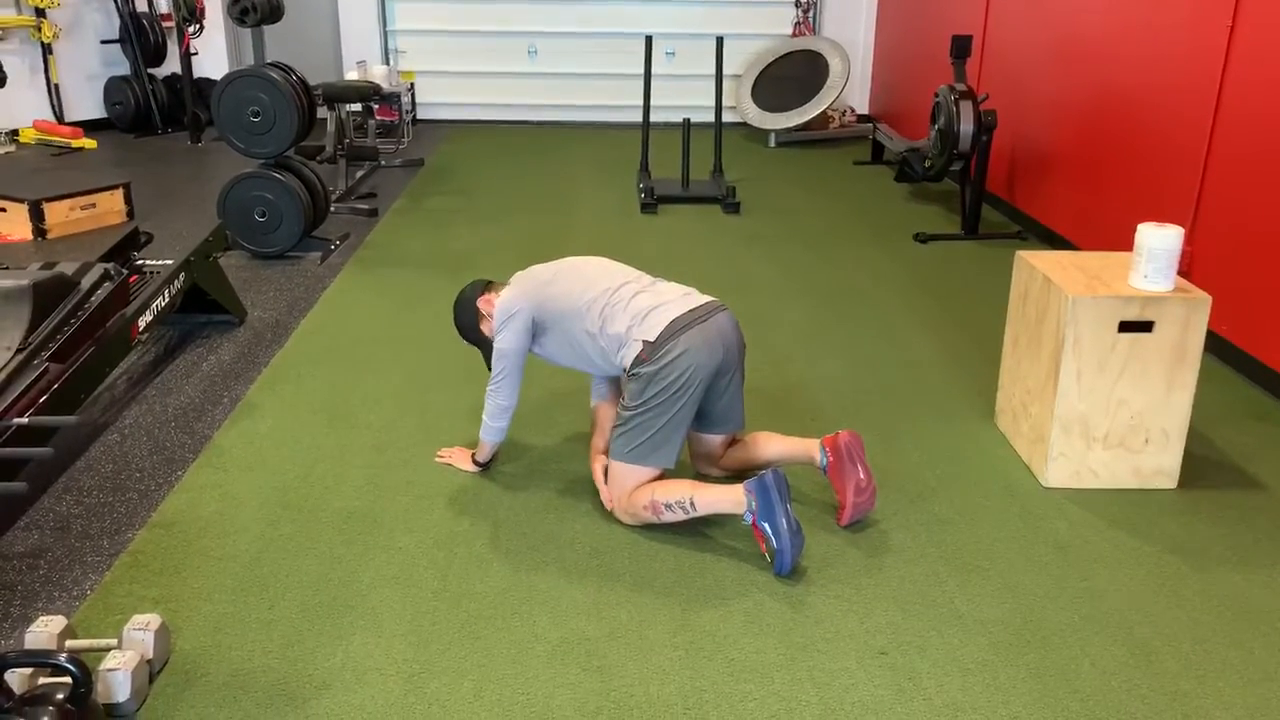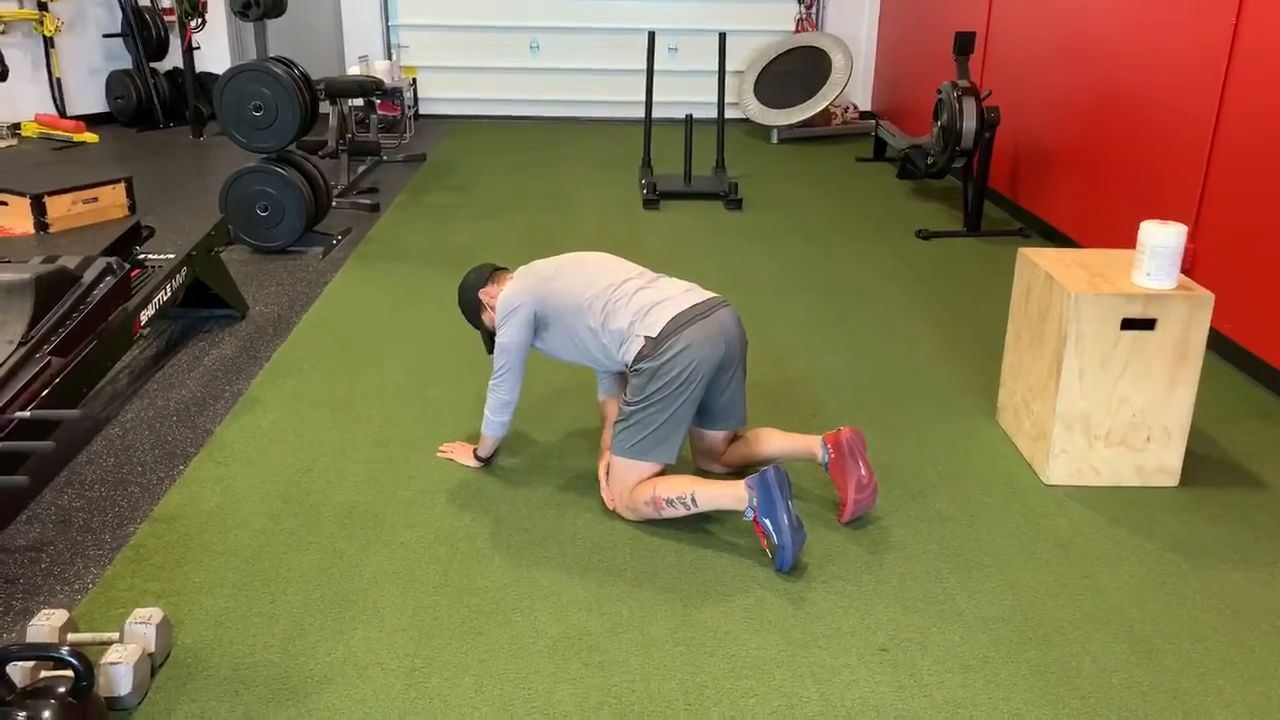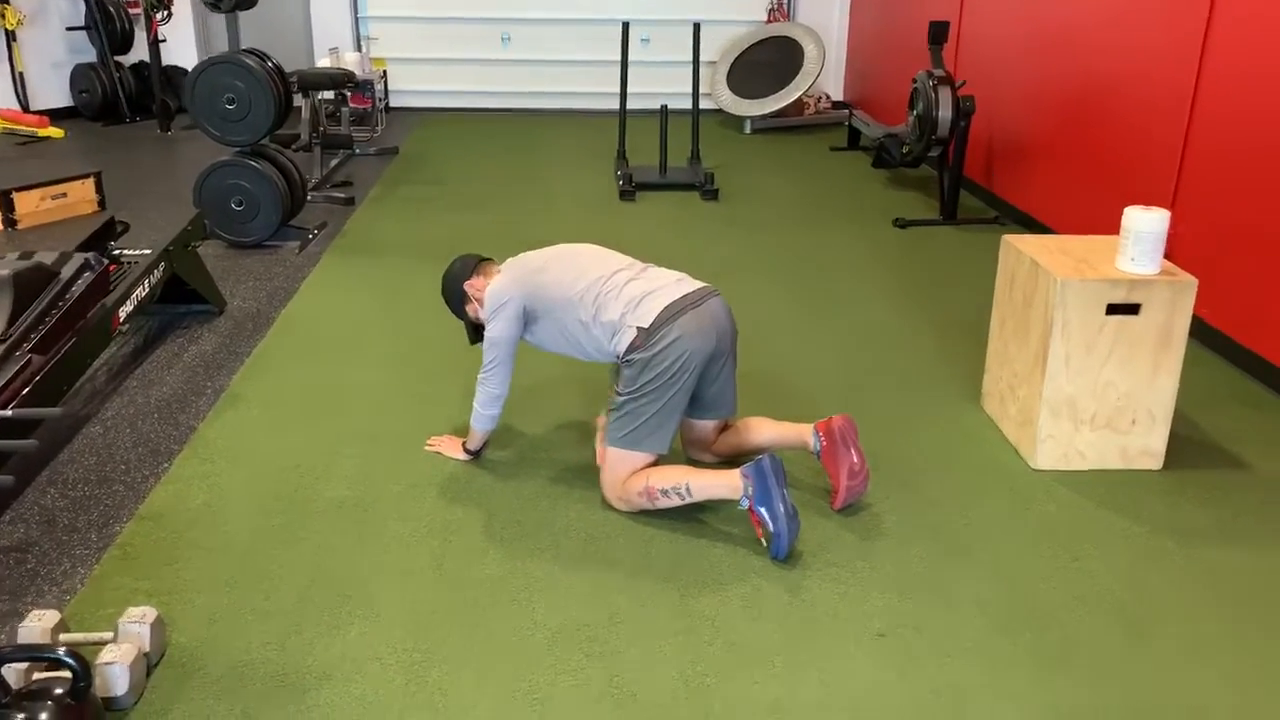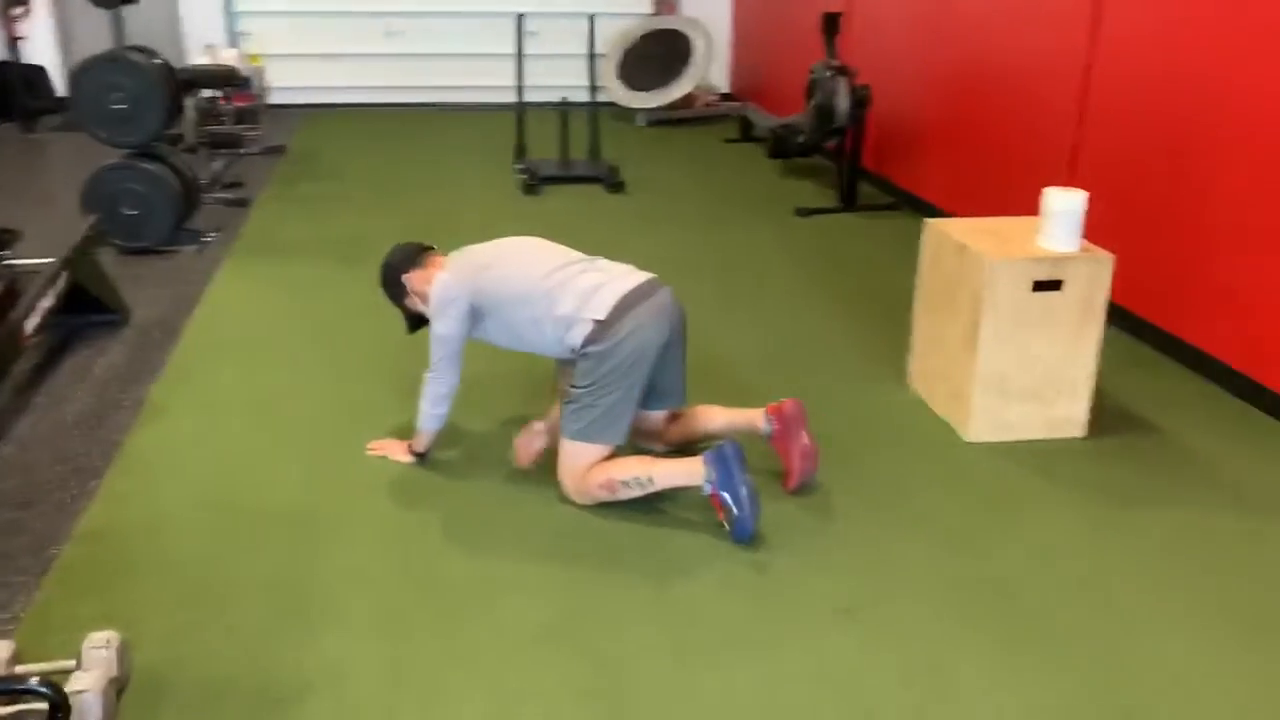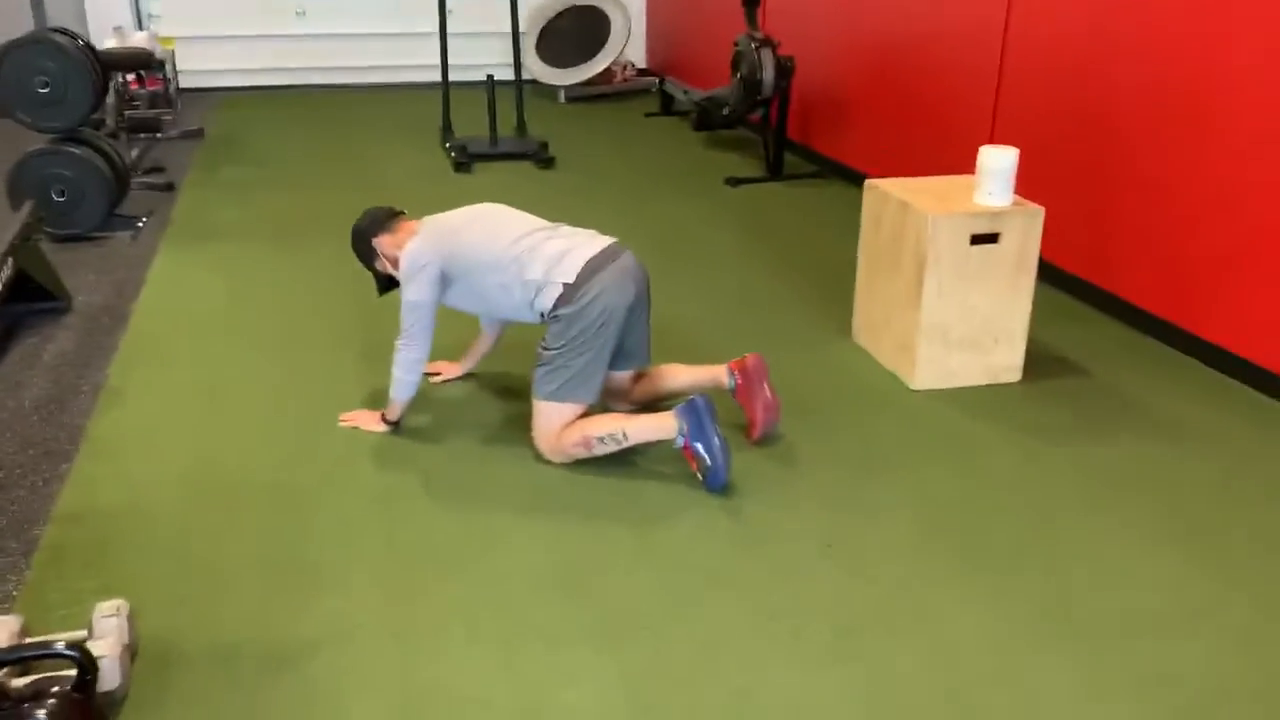
dt=0.4s
person 1, frame 1
left shoulder: (513, 303)
right shoulder: (555, 285)
left elbow: (502, 392)
right elbow: (604, 369)
left wrist: (480, 456)
right wrist: (599, 449)
left hip: (671, 349)
right hip: (718, 322)
left knee: (627, 502)
right knee: (714, 458)
left ankle: (751, 500)
right ankle: (828, 451)
person 1, frame 2
left shoulder: (516, 298)
right shoulder: (557, 277)
left elbow: (505, 386)
right elbow: (612, 353)
left wrist: (482, 452)
right wrist: (610, 446)
left hip: (675, 344)
right hip: (720, 319)
left knee: (628, 497)
right knee: (715, 454)
left ankle: (752, 496)
right ankle: (829, 448)
person 1, frame 3
left shoulder: (502, 291)
right shoulder: (544, 268)
left elbow: (493, 381)
left wrist: (470, 446)
right wrist: (615, 414)
left hip: (667, 335)
right hip: (708, 307)
left knee: (620, 489)
right knee: (706, 444)
left ankle: (746, 484)
right ankle: (821, 436)
person 1, frame 4
left shoulder: (449, 286)
right shoulder: (491, 260)
left elbow: (442, 379)
left wrist: (416, 447)
right wrist: (553, 419)
left hip: (618, 328)
right hip: (657, 299)
left knee: (579, 482)
right knee: (656, 432)
left ankle: (707, 472)
right ankle: (770, 420)
person 1, frame 5
left shoulder: (419, 253)
right shoulder: (457, 226)
left elbow: (414, 343)
left wrist: (389, 417)
right wrist: (467, 363)
left hip: (584, 293)
right hip: (619, 263)
left knee: (553, 442)
right knee: (621, 392)
left ankle: (679, 425)
right ankle: (733, 375)
